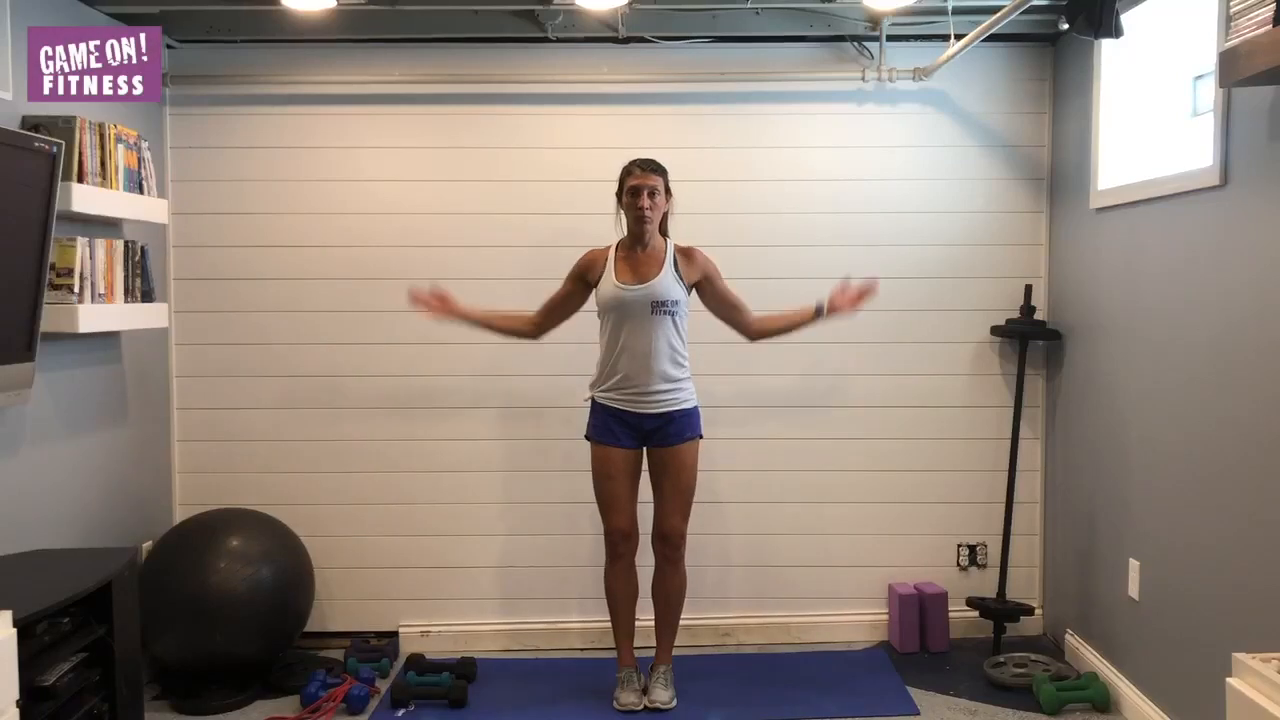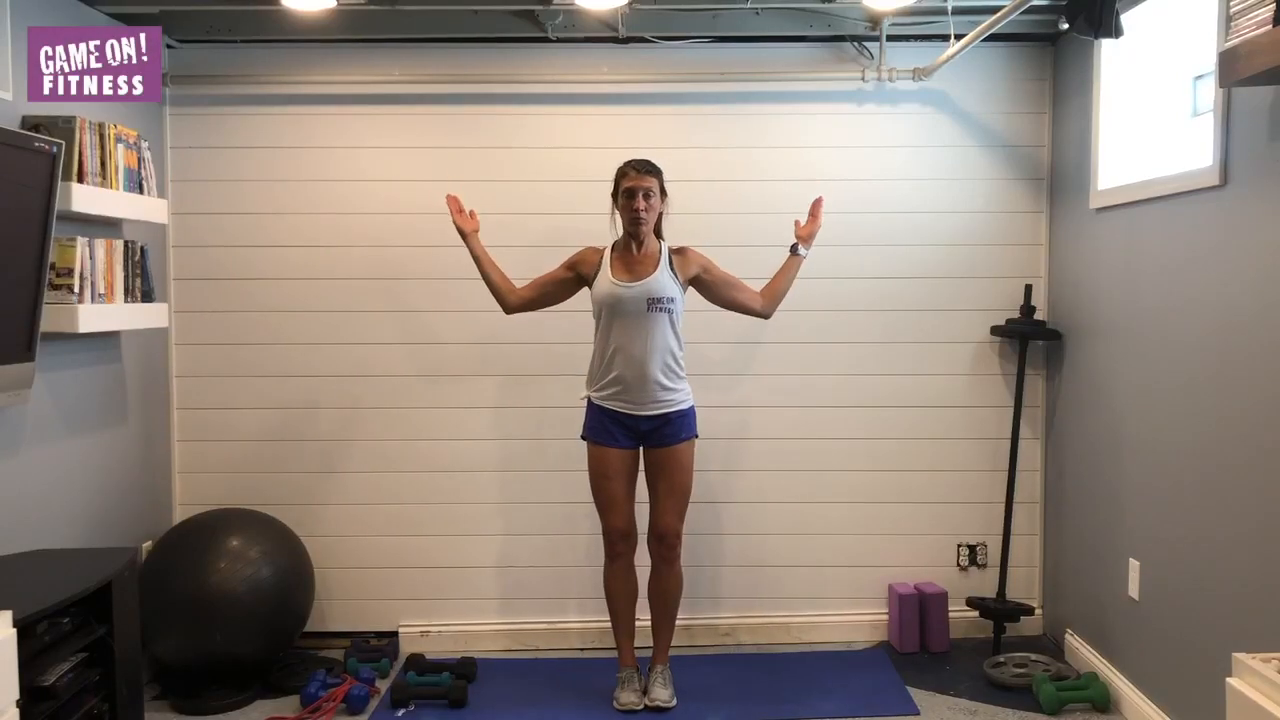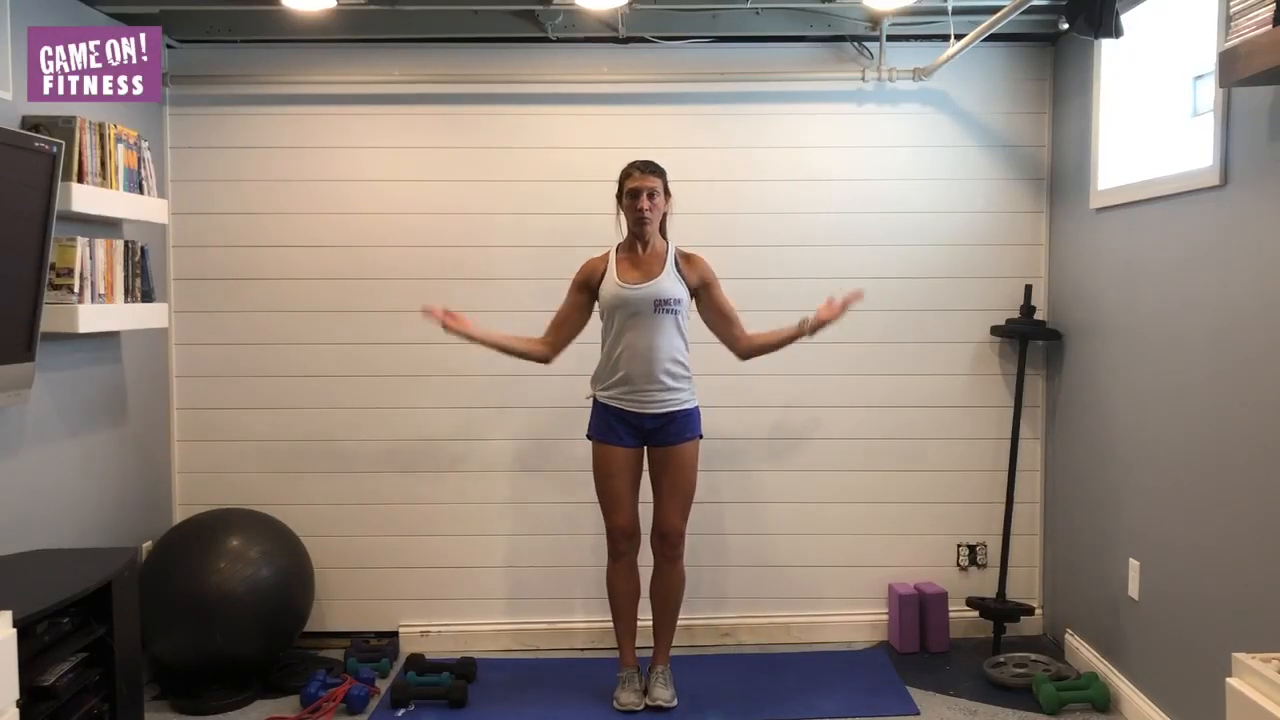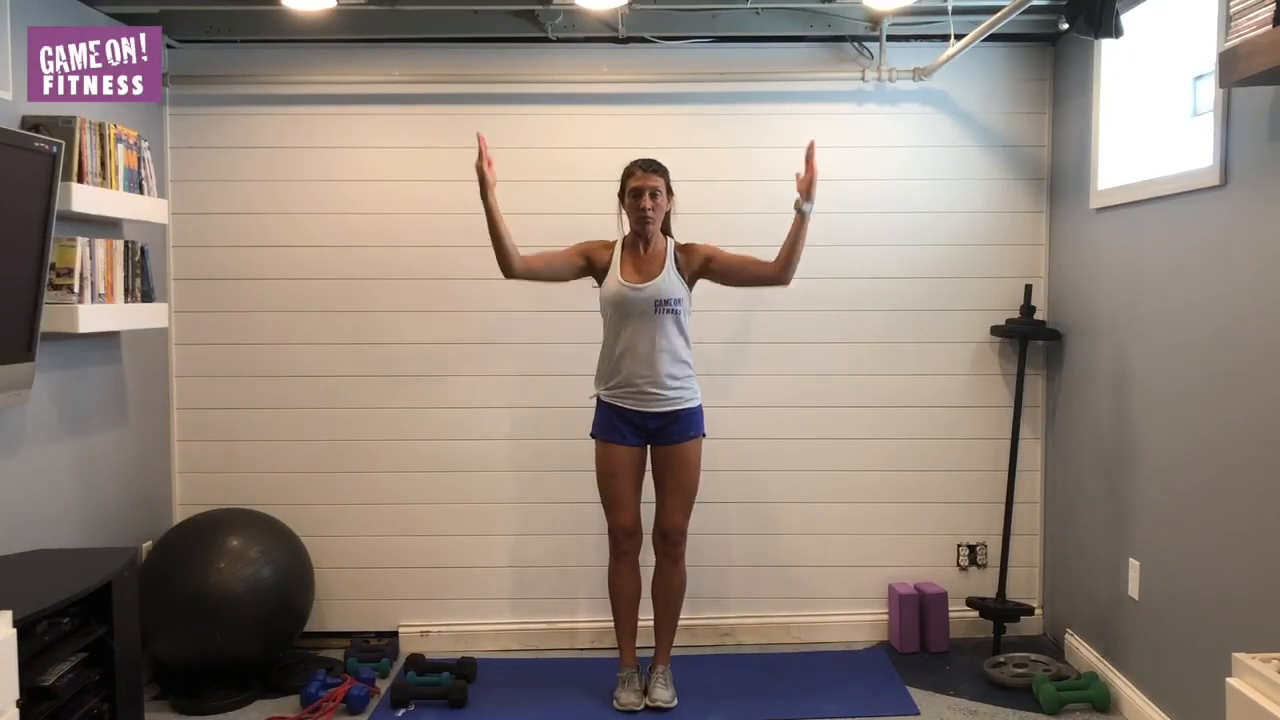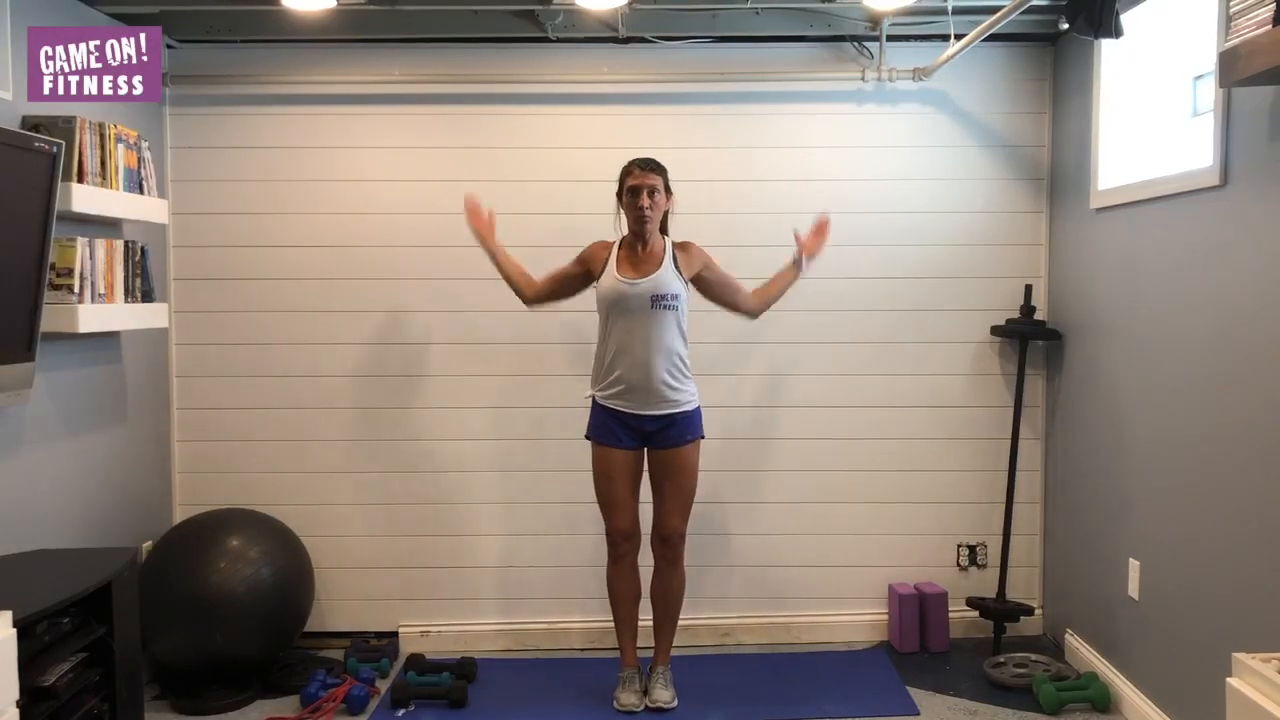
dt=0.7s
person 1, frame 1
left shoulder: (691, 262)
right shoulder: (595, 263)
left elbow: (750, 325)
right elbow: (537, 324)
left wrist: (821, 310)
right wrist: (463, 313)
left hip: (675, 414)
right hip: (613, 414)
left knee: (670, 541)
right knee: (620, 540)
left ankle: (663, 666)
right ankle: (626, 667)
person 1, frame 2
left shoulder: (685, 262)
right shoulder: (591, 262)
left elbow: (763, 305)
right elbow: (512, 300)
left wrist: (800, 246)
right wrist: (471, 240)
left hip: (671, 415)
right hip: (610, 416)
left knee: (667, 541)
right knee: (618, 541)
left ankle: (661, 666)
right ankle: (627, 669)
person 1, frame 3
left shoulder: (692, 267)
right shoulder: (597, 269)
left elbow: (743, 344)
right elbow: (546, 347)
left wrist: (807, 324)
right wrist: (475, 333)
left hip: (675, 414)
right hip: (615, 415)
left knee: (669, 540)
right knee: (622, 539)
left ankle: (661, 665)
right ankle: (627, 667)
person 1, frame 4
left shoulder: (691, 258)
right shoulder: (599, 256)
left elbow: (778, 274)
right elbow: (516, 267)
left wrist: (803, 207)
right wrist: (490, 197)
left hip: (679, 414)
right hip: (618, 415)
left knee: (671, 538)
right knee: (623, 538)
left ankle: (662, 664)
right ankle: (627, 666)
person 1, frame 5
left shoulder: (688, 257)
right shoulder: (598, 256)
left elbow: (750, 304)
right elbow: (534, 293)
left wrist: (800, 260)
right wrist: (491, 244)
left hip: (676, 415)
right hip: (614, 415)
left knee: (670, 541)
right knee: (621, 540)
left ankle: (662, 666)
right ankle: (628, 667)
